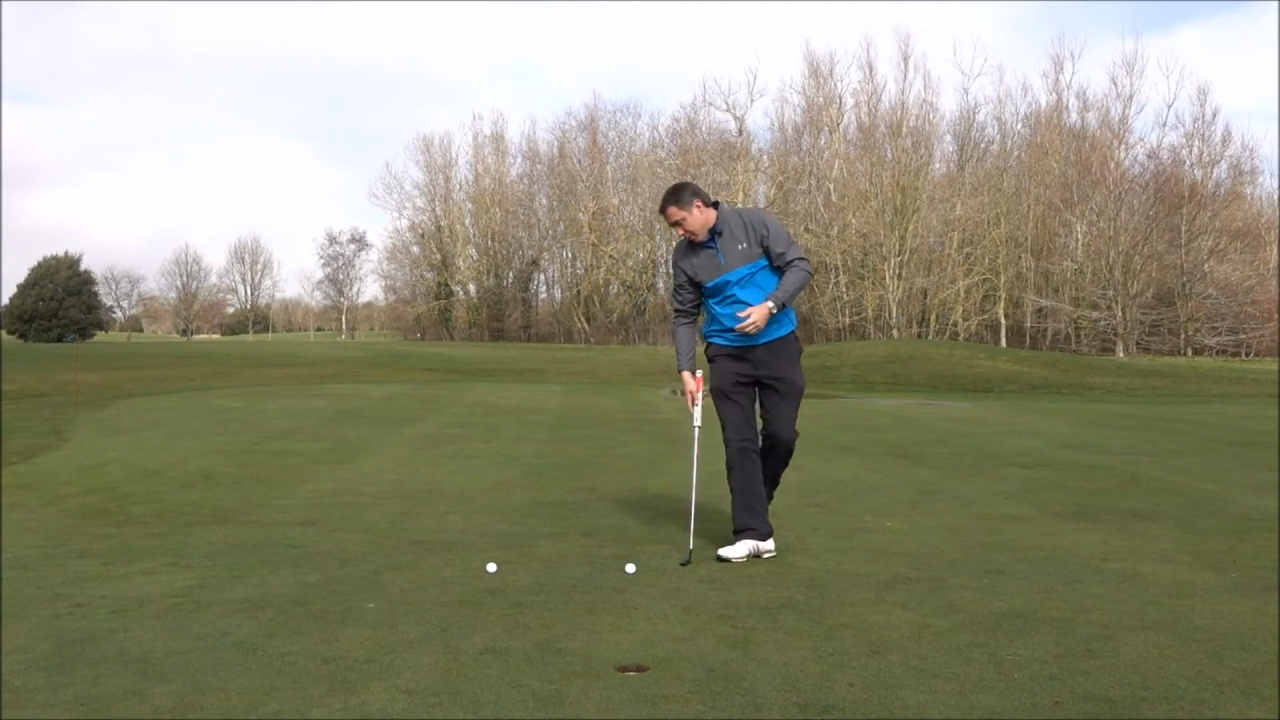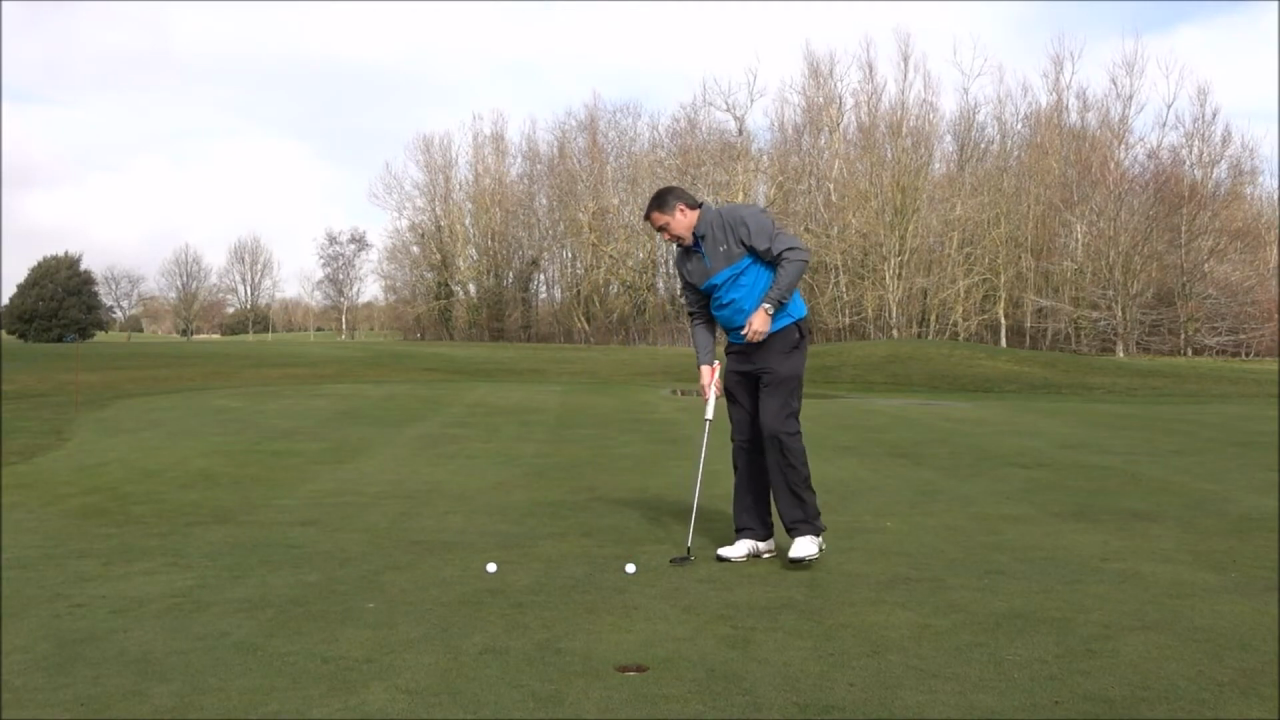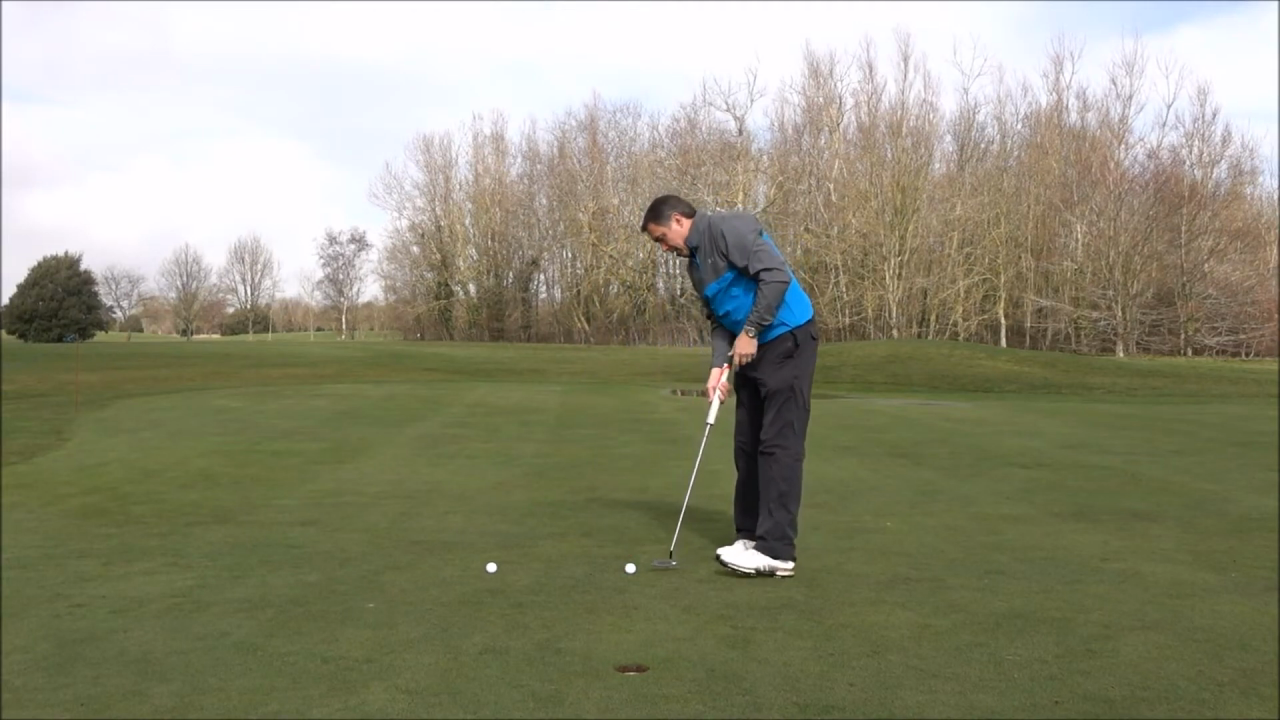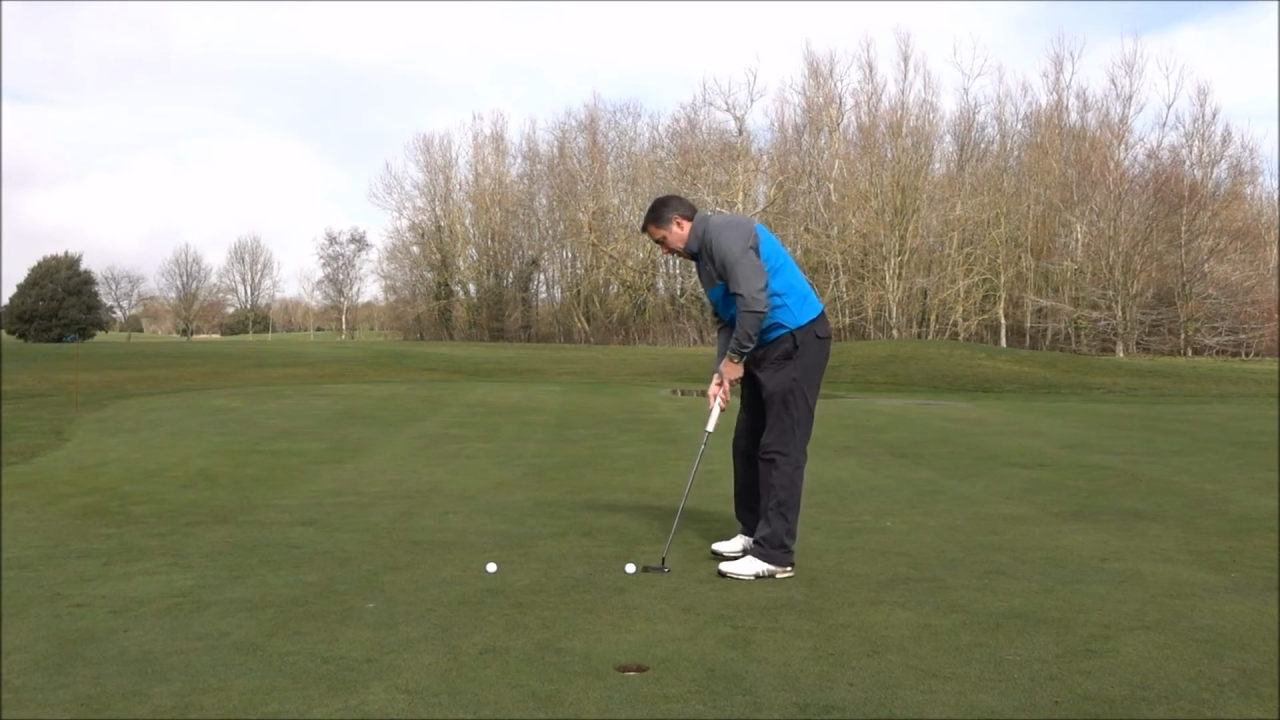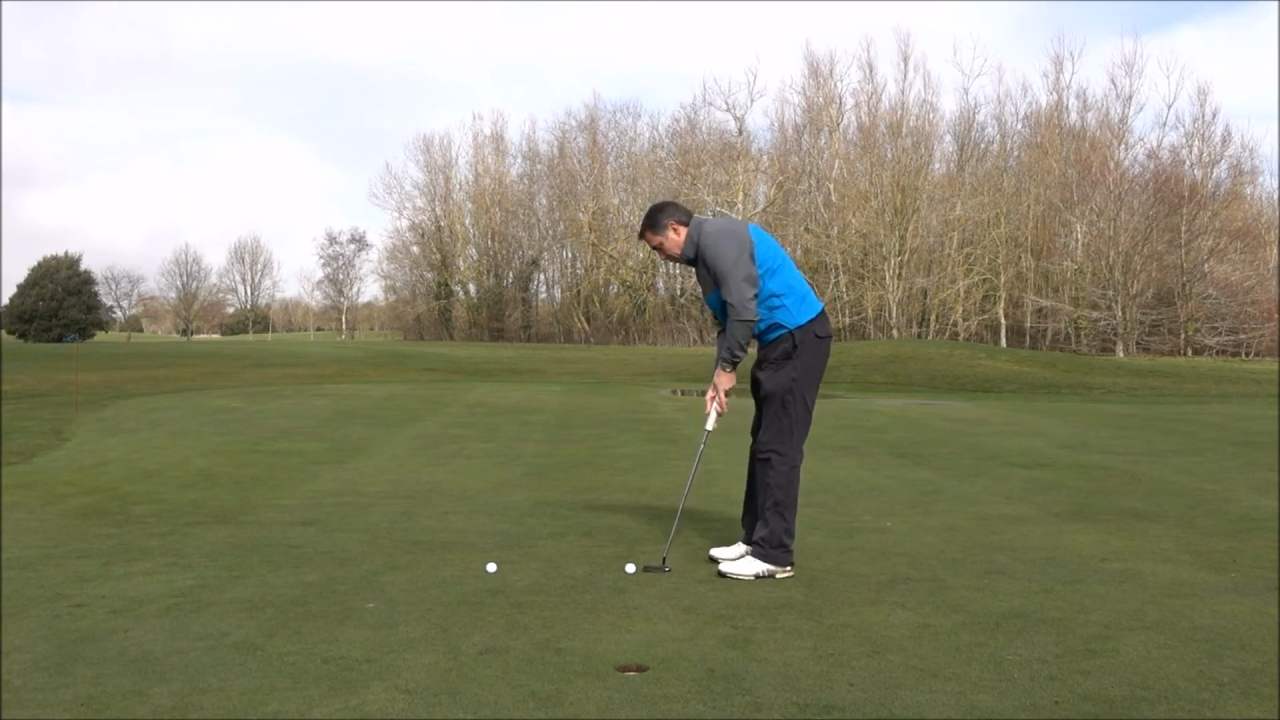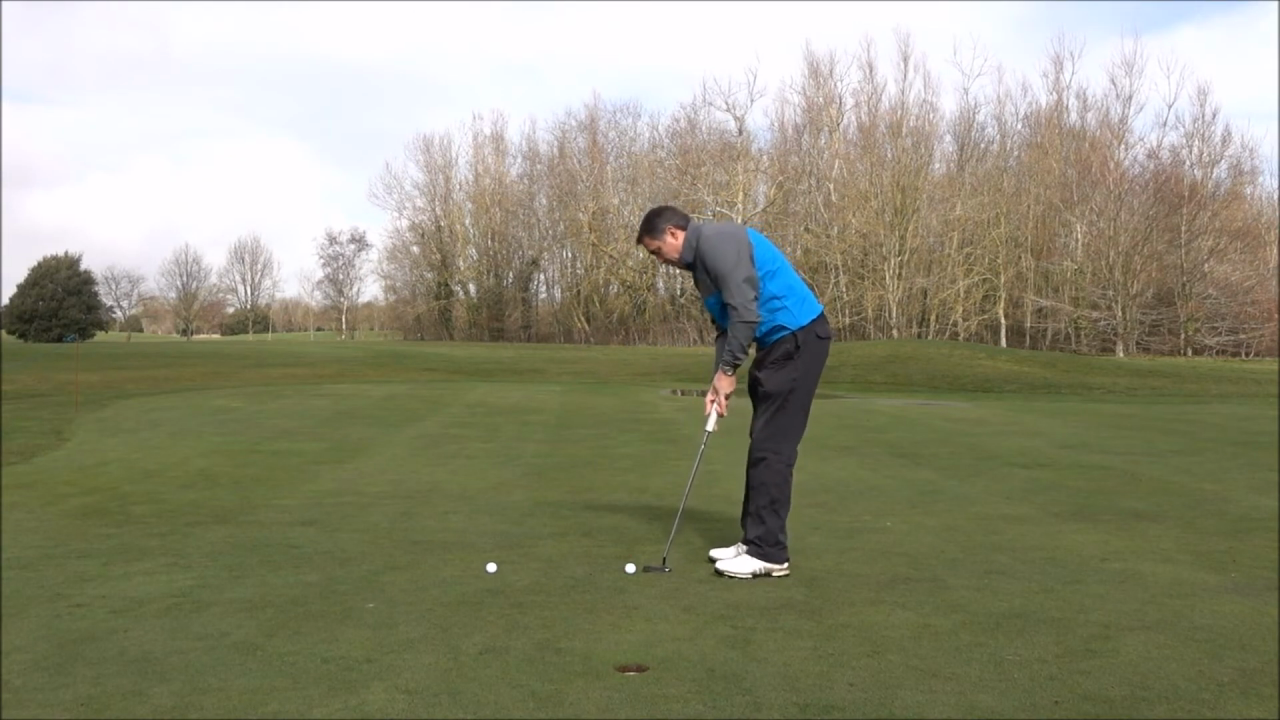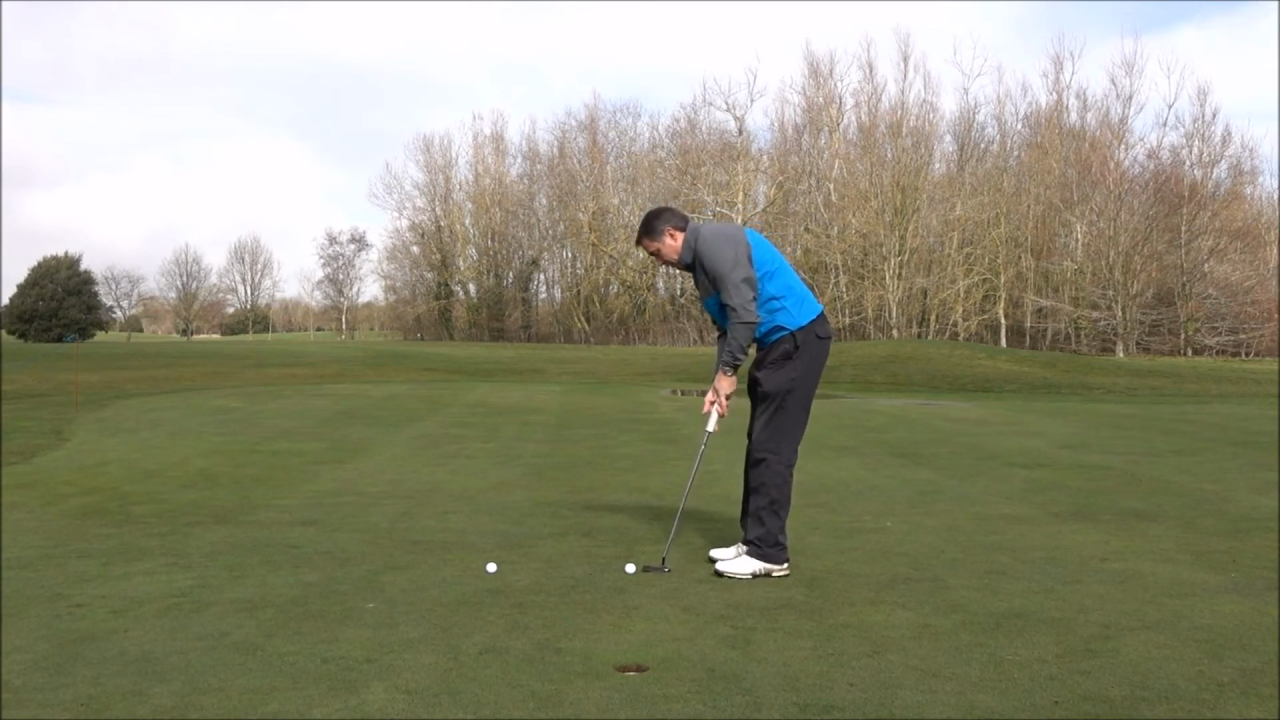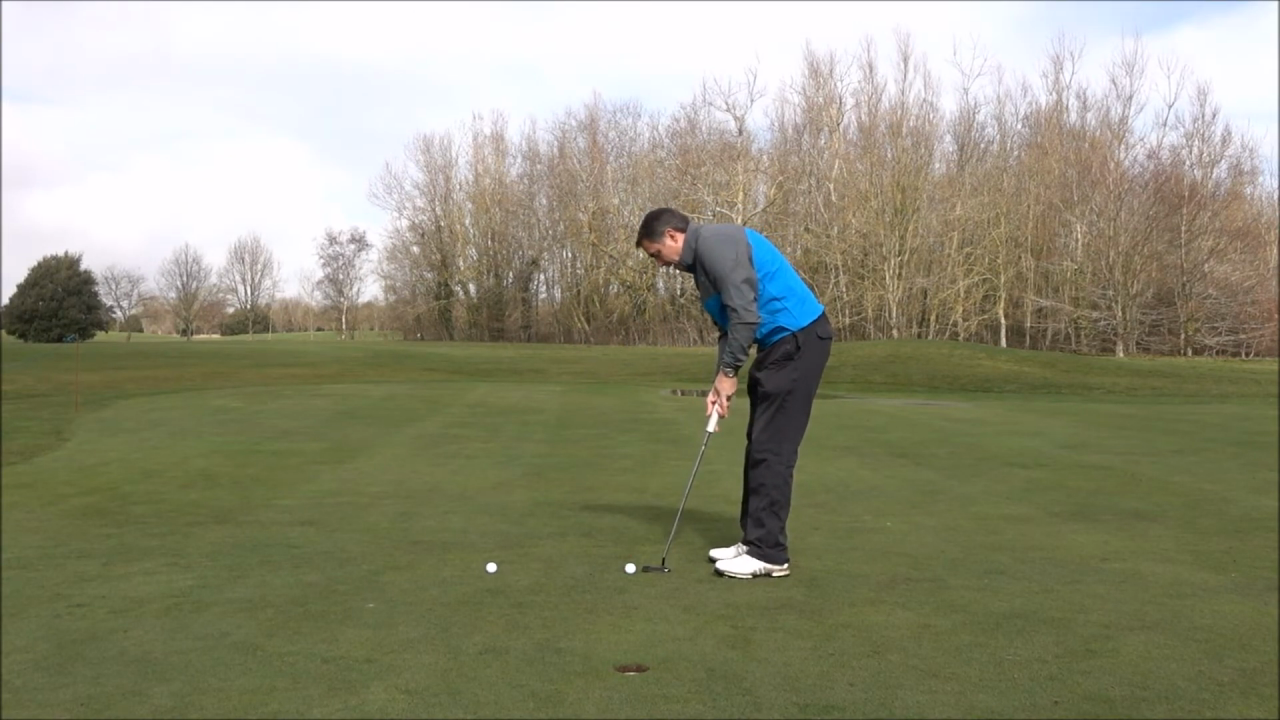
dt=0.3s
person 1, frame 1
left shoulder: (756, 223)
right shoulder: (685, 256)
left elbow: (800, 265)
right elbow: (684, 317)
left wrist: (768, 307)
right wrist: (686, 370)
left hip: (777, 345)
right hip: (728, 353)
left knee: (782, 433)
right knee: (740, 442)
left ankle: (757, 498)
right ankle: (754, 533)
person 1, frame 2
left shoulder: (740, 219)
right shoulder: (686, 260)
left elbow: (795, 256)
right elbow: (700, 317)
left wrist: (766, 308)
right wrist: (705, 364)
left hip: (781, 335)
right hip: (740, 348)
left knee: (777, 426)
right knee: (745, 439)
left ankle: (806, 529)
right ankle: (754, 533)
person 1, frame 3
left shoulder: (729, 227)
right shoulder: (696, 262)
left elbow: (776, 277)
right elbow: (720, 320)
left wrist: (749, 333)
right wrist: (718, 365)
left hip: (787, 340)
right hip: (757, 347)
left knee: (779, 442)
right knee: (748, 444)
left ankle: (776, 550)
right ankle: (752, 536)
person 1, frame 4
left shoulder: (724, 233)
right shoulder: (705, 255)
left elbow: (753, 301)
right elbow: (729, 318)
left wrist: (735, 358)
right wrist: (720, 372)
left hip: (796, 339)
right hip: (772, 343)
left knee: (780, 447)
right knee: (748, 442)
left ankle: (774, 555)
right ankle: (753, 532)
person 1, frame 5
left shoulder: (718, 237)
right shoulder: (704, 255)
left elbow: (744, 310)
right elbow: (729, 320)
left wrist: (726, 367)
right wrist: (719, 378)
left hip: (797, 337)
right hip: (781, 340)
left knee: (778, 448)
right knee: (764, 445)
left ankle: (774, 555)
right ankle: (756, 541)
person 1, frame 6
left shoulder: (716, 241)
right shoulder: (702, 262)
left elbow: (746, 311)
right elbow: (727, 323)
left wrist: (727, 371)
right wrist: (718, 380)
left hip: (797, 337)
right hip: (781, 341)
left knee: (772, 446)
right knee: (764, 444)
left ankle: (769, 553)
right ankle: (757, 542)
person 1, frame 7
left shoulder: (713, 242)
right shoulder: (701, 259)
left elbow: (744, 312)
right elbow: (728, 323)
left wrist: (727, 371)
right wrist: (719, 381)
left hip: (796, 338)
right hip: (781, 341)
left knee: (772, 447)
right knee: (760, 445)
left ankle: (769, 553)
right ankle: (755, 542)
person 1, frame 8
left shoulder: (714, 243)
right shoulder: (703, 259)
left elbow: (746, 314)
right elbow: (730, 322)
left wrist: (728, 372)
right wrist: (720, 381)
left hip: (797, 338)
right hip: (783, 341)
left knee: (771, 447)
right knee: (760, 445)
left ankle: (769, 553)
right ankle: (755, 541)
